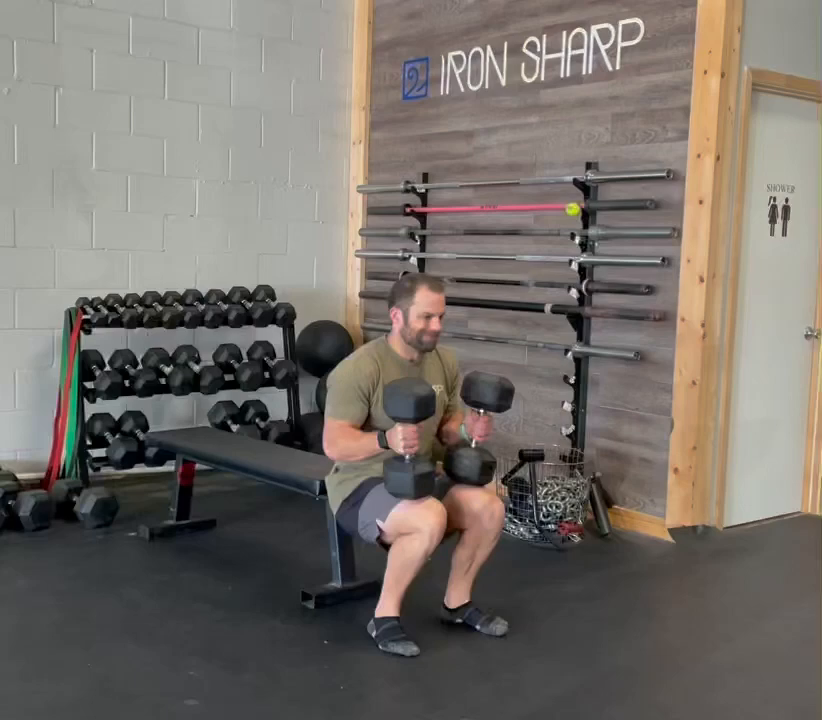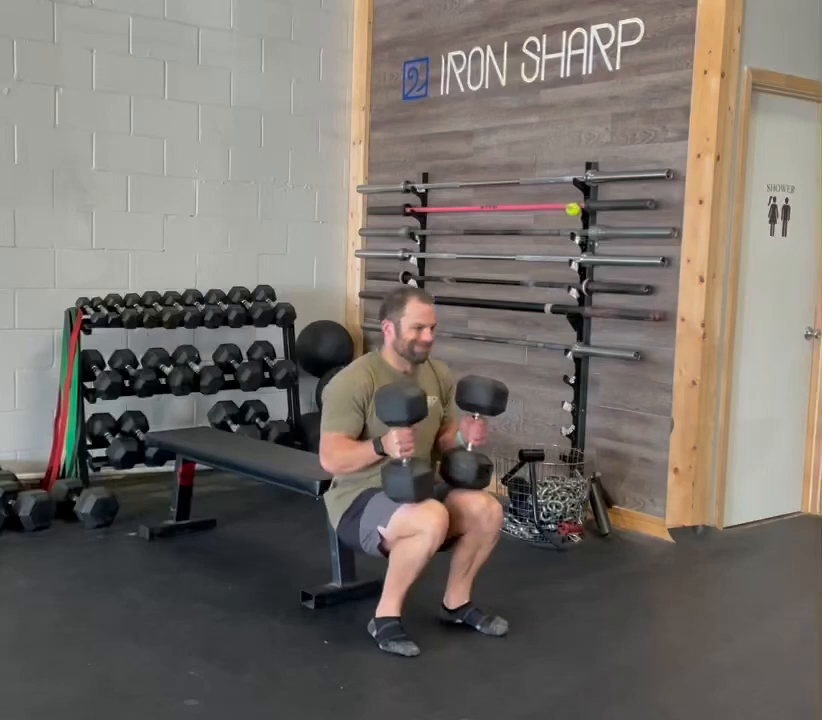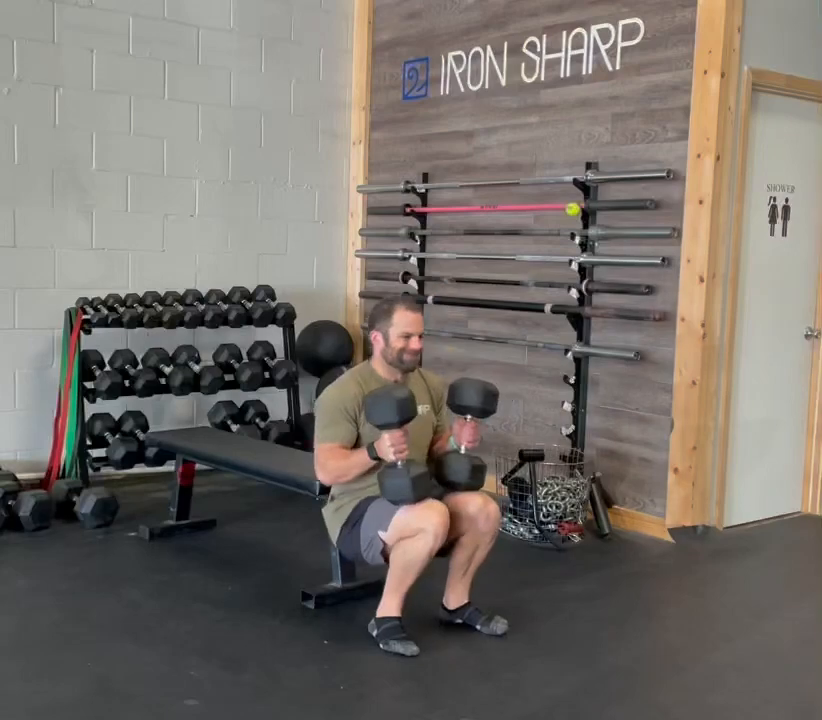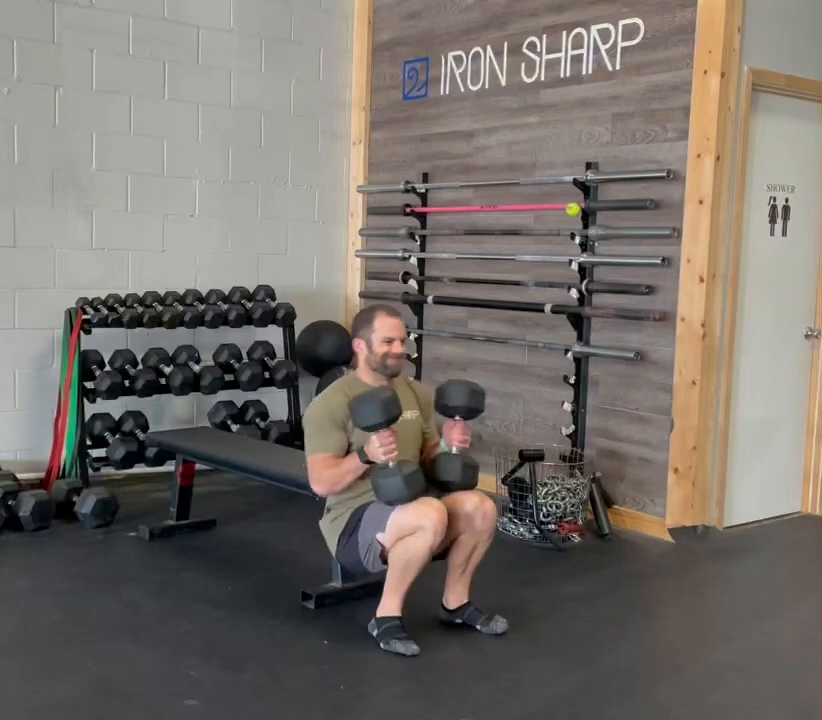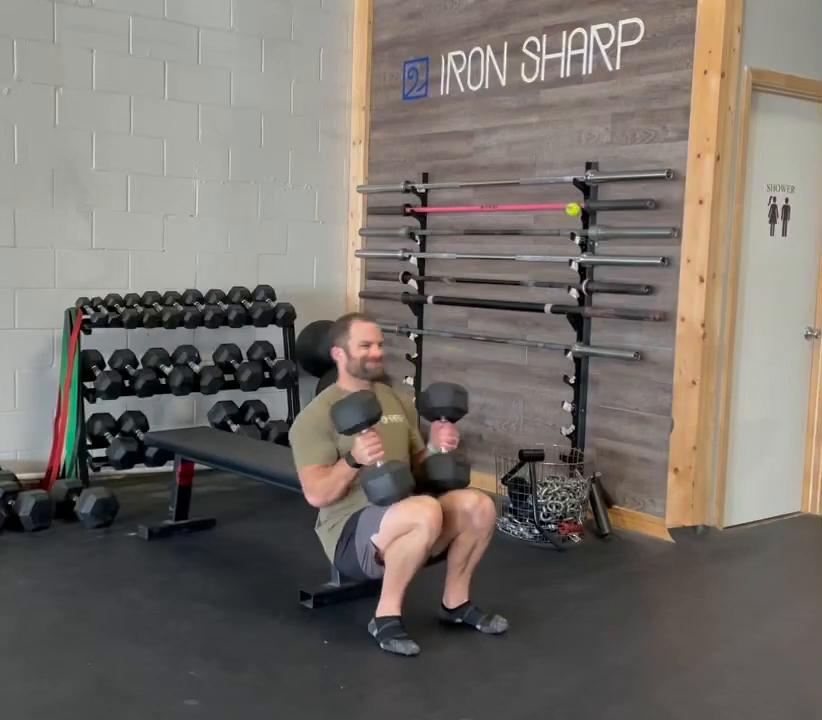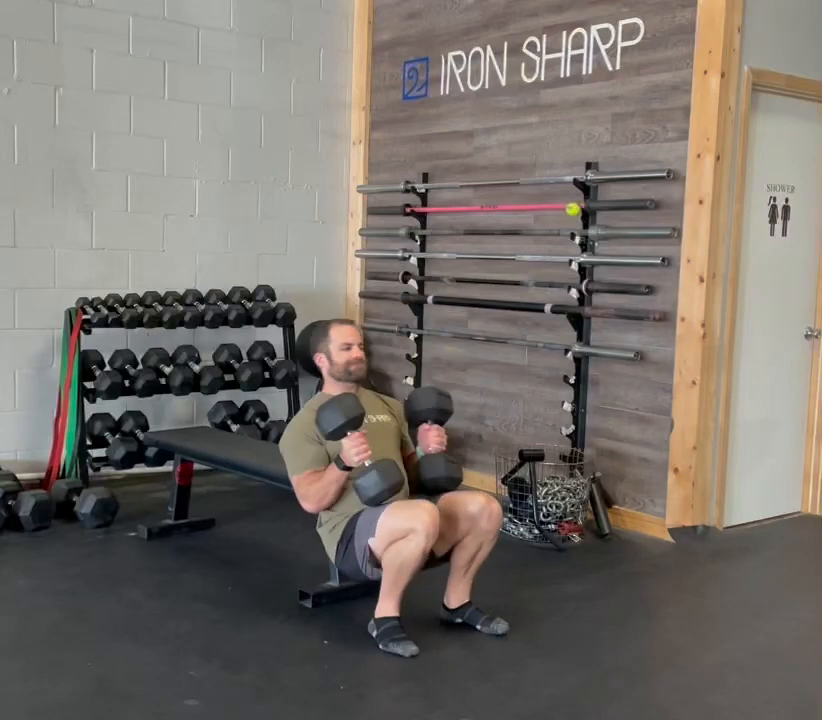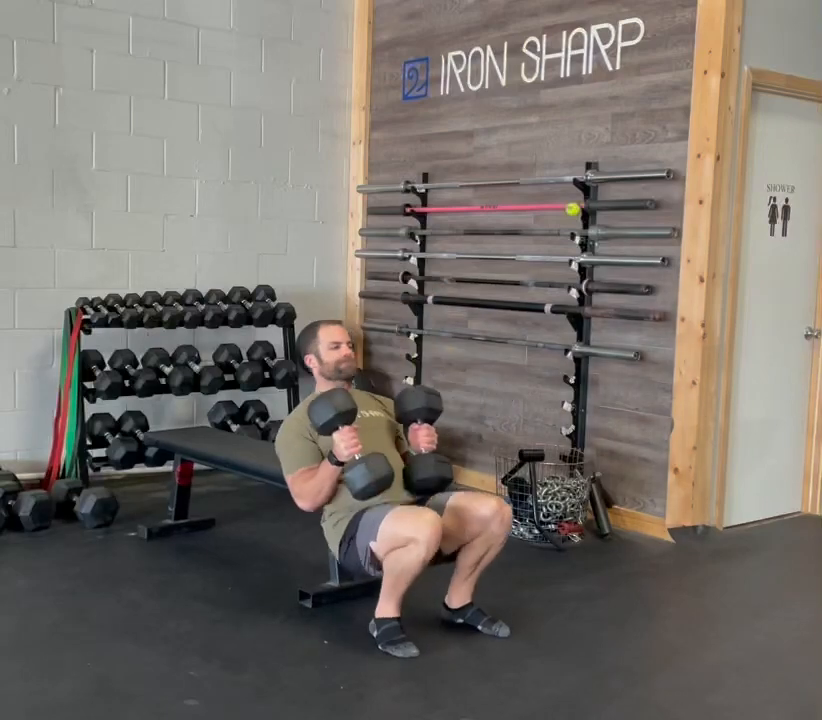
dt=0.1s
person 1, frame 1
left shoulder: (445, 363)
right shoulder: (361, 369)
left elbow: (445, 428)
right elbow: (334, 444)
left wrist: (467, 429)
right wrist: (385, 440)
right hip: (361, 490)
left knee: (489, 509)
right knee: (429, 520)
left ankle: (457, 602)
right ankle: (386, 616)
person 1, frame 2
left shoulder: (438, 375)
right shoulder: (355, 382)
left elbow: (440, 440)
right elbow: (330, 457)
left wrist: (464, 436)
right wrist: (381, 446)
right hip: (360, 502)
left knee: (487, 511)
right knee: (432, 521)
left ankle: (456, 603)
right ankle: (386, 616)
person 1, frame 3
left shoulder: (430, 386)
right shoulder: (345, 394)
left elbow: (436, 452)
right elbow: (327, 471)
left wrist: (457, 442)
right wrist: (375, 451)
left hip: (411, 503)
right hip: (358, 515)
left knee: (484, 511)
right knee: (433, 518)
left ankle: (456, 603)
right ankle: (387, 616)
person 1, frame 4
left shoulder: (417, 394)
right shoulder: (332, 404)
left elbow: (427, 459)
right elbow: (321, 481)
left wrist: (448, 445)
right wrist: (366, 455)
left hip: (407, 506)
right hip: (355, 522)
left knee: (480, 509)
right knee: (431, 515)
left ankle: (456, 603)
right ankle: (387, 615)
person 1, frame 5
left shoulder: (401, 402)
right shoulder: (317, 417)
left elbow: (417, 470)
right elbow: (317, 495)
left wrist: (437, 449)
right wrist: (354, 460)
left hip: (404, 518)
right hip: (352, 530)
left knee: (478, 507)
right knee: (426, 512)
left ankle: (456, 603)
right ankle: (386, 616)
person 1, frame 6
left shoulder: (387, 405)
right shoulder: (306, 424)
right elbow: (311, 501)
left wrist: (426, 451)
right wrist: (344, 463)
left hip: (402, 522)
right hip: (351, 533)
left knee: (485, 509)
right knee: (424, 517)
left ankle: (457, 603)
right ankle: (385, 617)
person 1, frame 7
left shoulder: (381, 404)
right shoulder: (299, 424)
right elbow: (307, 499)
left wrist: (419, 448)
right wrist: (335, 457)
left hip: (410, 503)
right hip: (358, 524)
left knee: (495, 513)
right knee: (426, 527)
left ankle: (458, 602)
right ankle: (386, 616)
